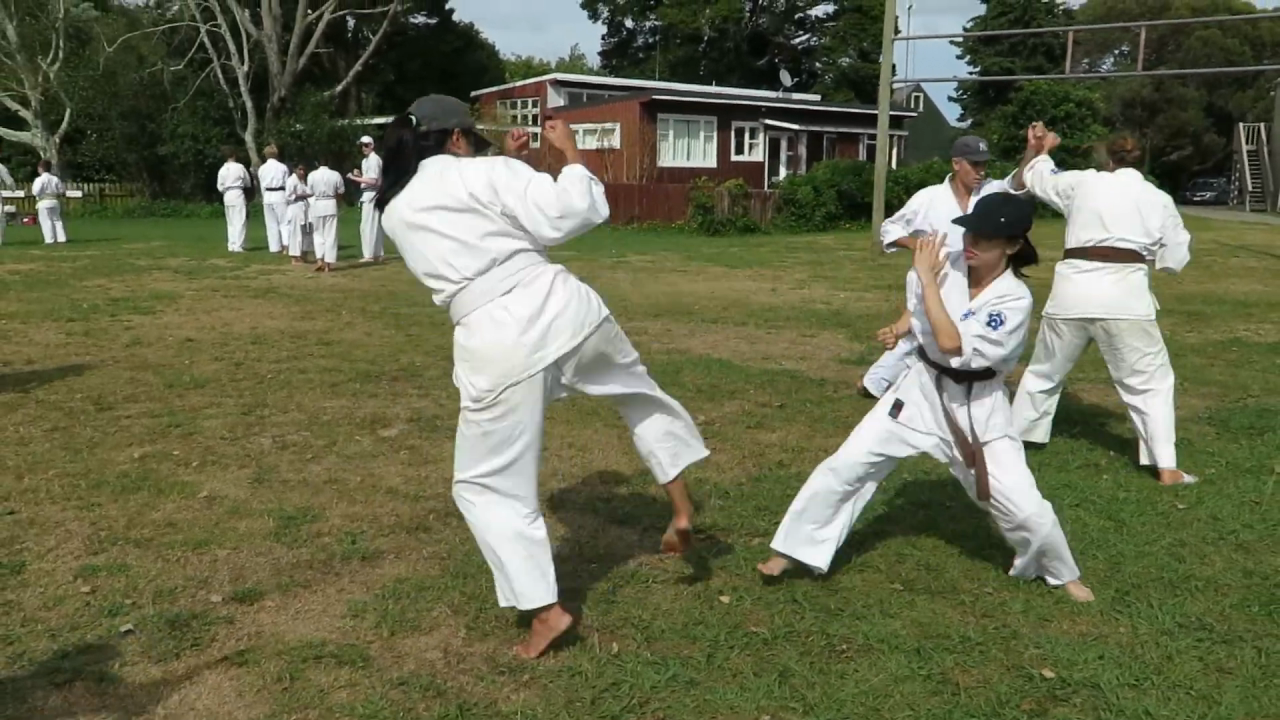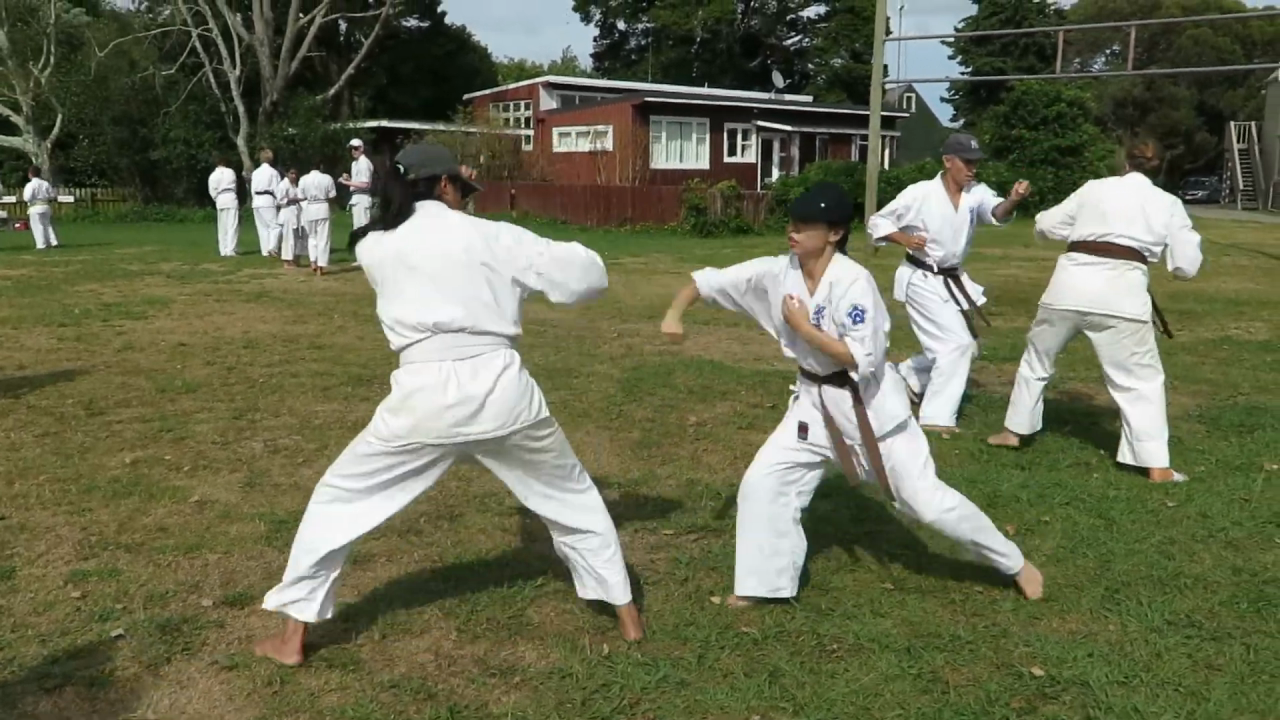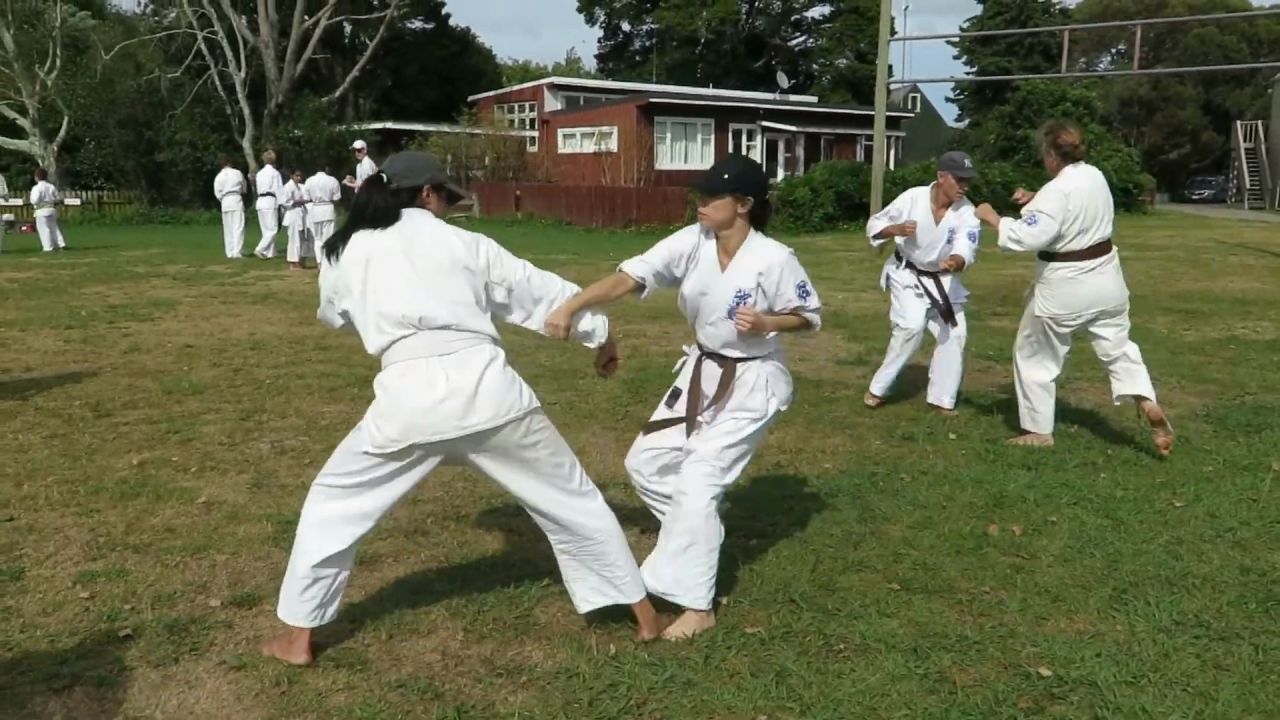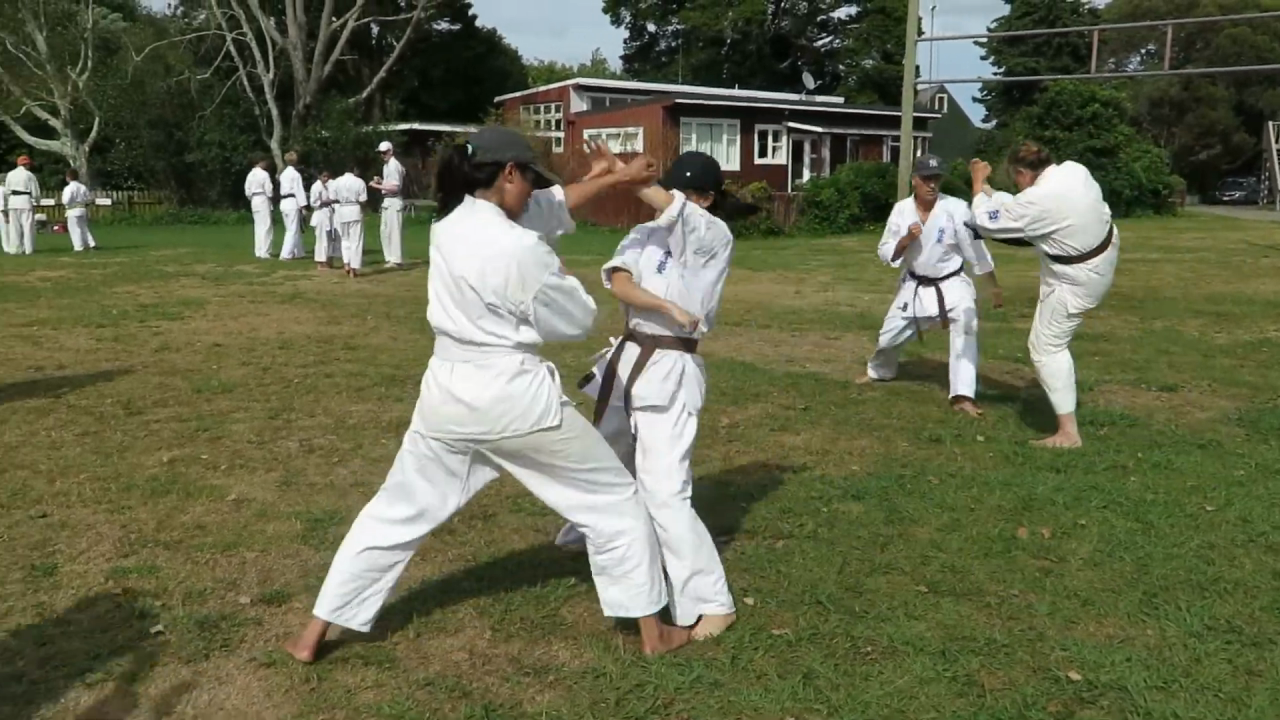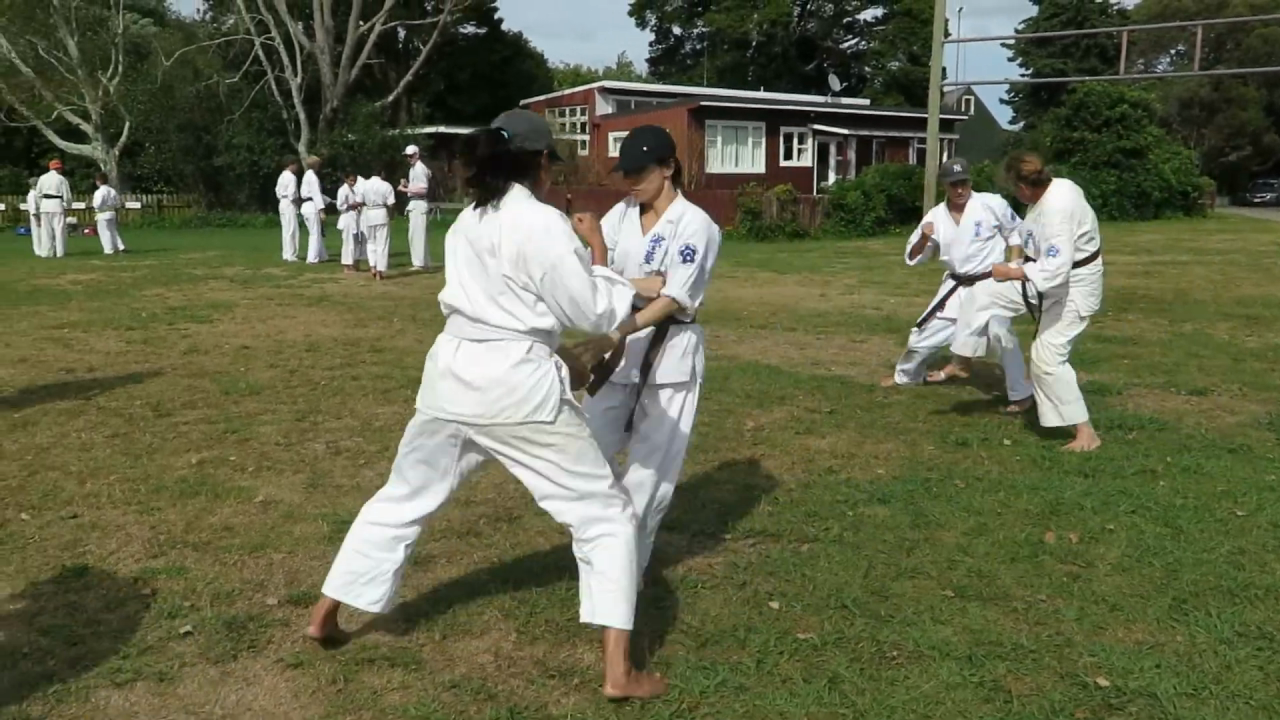
dt=0.3s
person 1, frame 1
left shoulder: (394, 214)
right shoulder: (486, 172)
right elbow: (573, 212)
right wrist: (568, 151)
left hip: (495, 346)
right hip: (562, 307)
left knee: (492, 487)
right knee: (637, 393)
left ankle: (546, 613)
right ankle: (680, 506)
person 1, frame 2
left shoulder: (373, 246)
right shoulder: (491, 235)
right elbow: (581, 275)
left wrist: (450, 202)
left hip: (425, 397)
right hip: (503, 388)
left knee: (340, 498)
right knee: (570, 495)
left ankle: (292, 636)
right ankle: (628, 616)
person 1, frame 3
left shoulder: (349, 248)
right shoulder: (468, 245)
left elbow: (334, 314)
right elbow: (550, 296)
right wrist: (603, 337)
left hip: (410, 396)
right hip: (488, 388)
left knee: (332, 504)
right knee: (568, 494)
left ankle: (299, 637)
right ankle: (643, 615)
person 1, frame 4
left shoulder: (451, 219)
right shoulder: (518, 248)
left elbow: (542, 210)
right elbow: (575, 321)
left wrist: (616, 179)
right wrist: (561, 274)
left hip: (448, 393)
right hip: (515, 396)
left knee: (396, 512)
right knee: (612, 500)
left ankle: (311, 637)
right ankle: (652, 631)
person 1, frame 5
left shoulder: (469, 217)
right shoulder: (543, 223)
right elbow: (596, 313)
right wrist: (598, 257)
left hip: (450, 373)
right hip: (517, 383)
left knee: (405, 496)
right knee: (604, 513)
left ankle: (324, 612)
right ankle: (619, 670)
person 2, frame 1
left shoulder: (1015, 301)
right shoulder: (951, 267)
left elbow: (955, 347)
left wrist: (927, 278)
right wrist: (907, 318)
left hip: (976, 403)
right hip: (923, 389)
left knee: (1026, 507)
right knee: (850, 464)
left ankle: (1061, 573)
right ankle: (794, 552)
person 2, frame 2
left shoulder: (855, 282)
right shoulder: (779, 271)
left elbow: (862, 360)
right elbow: (706, 280)
left wrist: (806, 330)
right wrist: (675, 313)
left hip: (868, 401)
right hip: (816, 399)
left knee: (928, 500)
right knee: (764, 483)
left ankle: (1013, 563)
right ankle: (766, 581)
person 2, frame 3
left shoulder: (774, 260)
right shoulder: (690, 242)
left elbow: (809, 315)
right elbow: (632, 274)
left wrist: (766, 321)
right wrist: (571, 305)
left hip: (752, 382)
right hip: (703, 374)
left knee: (699, 483)
right knee: (648, 464)
left ankle: (696, 604)
right ankle: (702, 542)
person 2, frame 4
left shoulder: (713, 236)
right shoulder: (651, 233)
left elbow: (669, 203)
right elbow: (618, 281)
right wrist: (667, 307)
left hip: (669, 378)
right hip: (627, 364)
left knee: (664, 494)
left ankle: (713, 604)
right ankle: (587, 536)
person 2, frame 5
left shoulder: (694, 223)
right shoulder: (623, 215)
left elbow: (676, 303)
left wrist: (620, 331)
left hip: (672, 351)
right hip: (626, 344)
left knee: (650, 467)
right knee: (593, 445)
left ankle: (628, 569)
person 3, frame 1
left shoulder: (1085, 183)
right shoulder: (1160, 200)
left elbow: (1037, 179)
right elbow: (1175, 260)
left wrist: (1043, 151)
left hip: (1073, 291)
right hip: (1124, 295)
left knee: (1045, 369)
right knee: (1150, 379)
left ankle: (1012, 438)
right ankle: (1166, 468)
person 3, frame 2
left shoulder: (1095, 188)
right shoulder: (1168, 204)
left elbow: (1046, 225)
right elbow: (1186, 266)
left wrist: (1074, 228)
left hip: (1070, 285)
right hip: (1121, 292)
left knee: (1037, 358)
right knee: (1140, 379)
left ankle: (1014, 430)
right ankle: (1157, 466)
person 3, frame 3
left shoulder: (1056, 191)
right shoulder: (1094, 176)
left elbow: (1029, 238)
left wrist: (993, 219)
right wrist: (1035, 199)
left hip: (1066, 289)
right hip: (1104, 279)
left knee: (1034, 357)
right knee: (1118, 347)
left ankle: (1039, 433)
right ankle: (1149, 406)
person 3, frame 4
left shoulder: (1036, 200)
right shoulder: (1075, 169)
left elbow: (988, 222)
left wrist: (978, 182)
left hip: (1077, 278)
right hip: (1101, 255)
left knee: (1048, 345)
left ankle: (1068, 431)
person 3, frame 5
left shoulder: (1056, 212)
right shoulder: (1062, 186)
left elbow: (1051, 271)
left wrist: (1015, 273)
right wrist: (1028, 254)
left hip: (1073, 287)
right hip: (1047, 278)
left knee: (1047, 359)
right knee: (984, 296)
left ankle: (1086, 433)
person 4, frame 1
left shoulder: (990, 193)
right shoulder: (927, 198)
left elbow: (1016, 186)
right elbow: (890, 230)
right wrist: (913, 244)
left knee: (916, 341)
left ankle: (874, 383)
person 4, frame 2
left shoulder: (978, 192)
right shoulder: (917, 194)
left elbow: (997, 212)
right elbow: (877, 223)
left wrist: (1014, 199)
right wrist: (903, 238)
left hip: (952, 279)
right hip: (922, 280)
left knee: (959, 346)
right knee: (955, 344)
left ankle: (909, 376)
right ankle: (936, 417)
person 4, frame 3
left shoulder: (967, 213)
right shoulder: (912, 198)
left elbow: (965, 252)
right elbow: (876, 224)
left wrist: (954, 262)
right wrist: (896, 230)
left hip: (943, 280)
right hip: (906, 274)
left knee: (953, 335)
right knee: (910, 328)
left ankle: (942, 398)
right ankle: (879, 387)
person 4, frame 4
left shoulder: (955, 208)
right shoulder: (901, 210)
left elbow: (976, 248)
right elbow: (886, 255)
left wrist: (994, 286)
right wrist: (907, 238)
left hip: (952, 284)
right hip: (916, 285)
left knee: (965, 329)
right knee: (890, 334)
left ankle: (962, 395)
right ankle: (878, 371)
person 4, frame 5
left shoulder: (991, 203)
right shoulder: (936, 216)
left elbow: (1016, 231)
right elbow: (912, 256)
right wrist: (923, 239)
left hip: (991, 285)
right hip: (957, 287)
left knee: (1003, 335)
right knee: (925, 332)
left ankle: (1021, 395)
right ankle: (905, 376)
